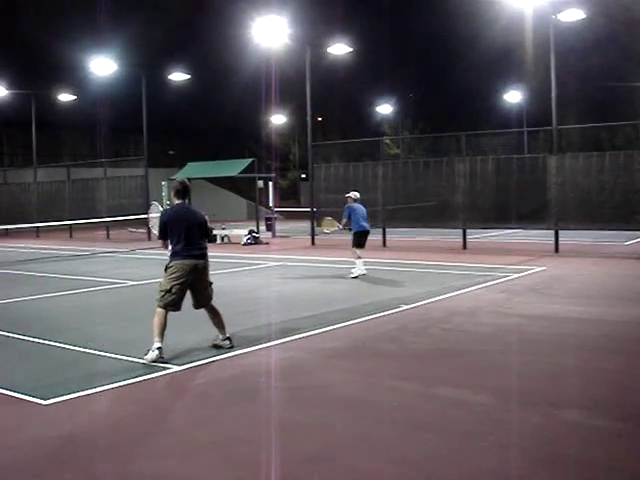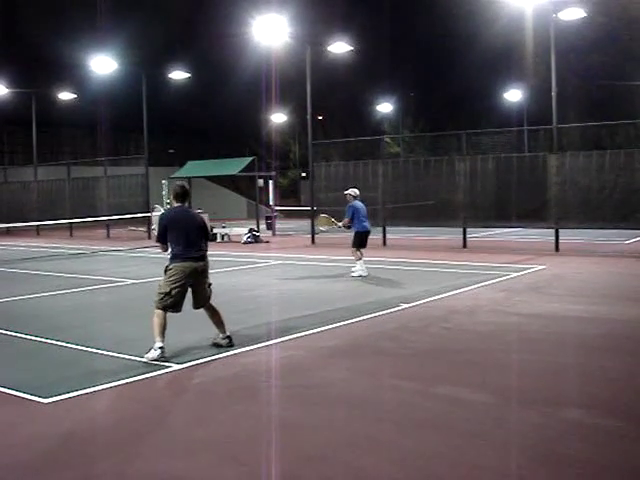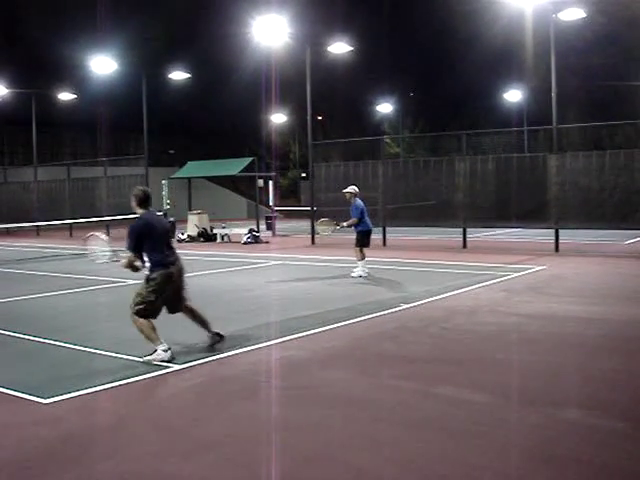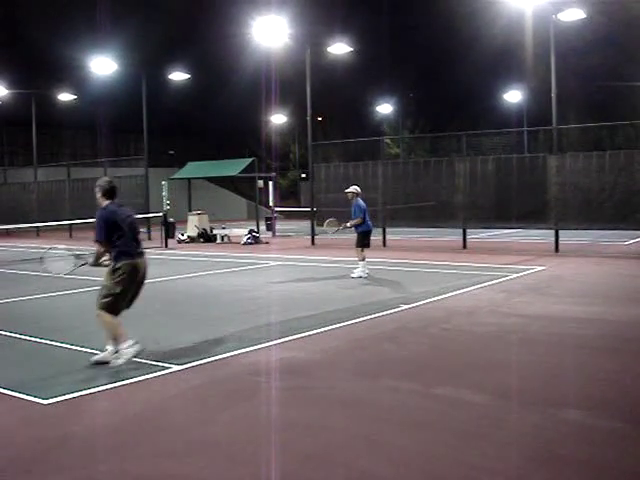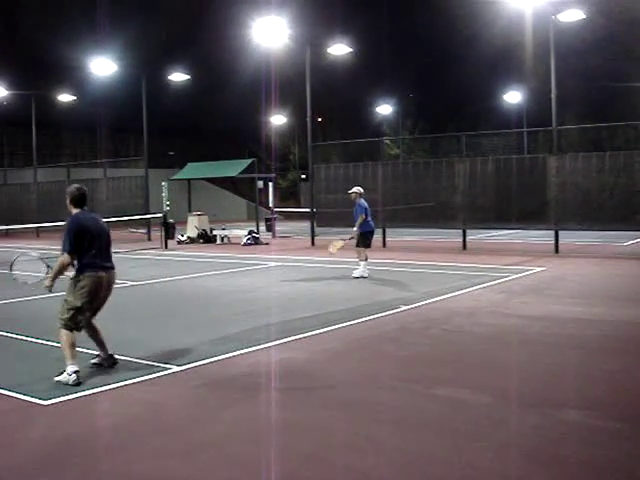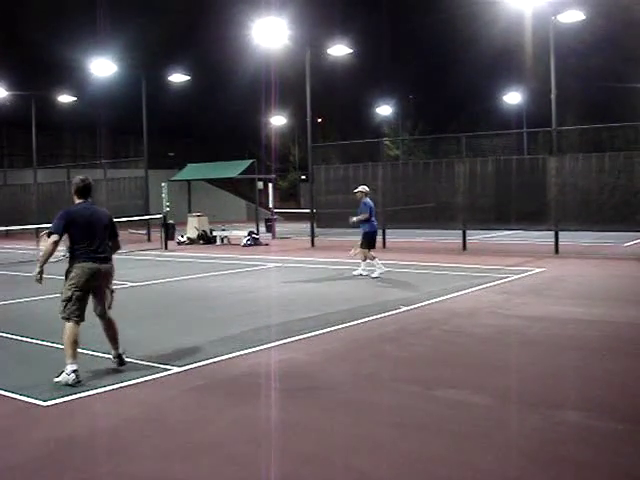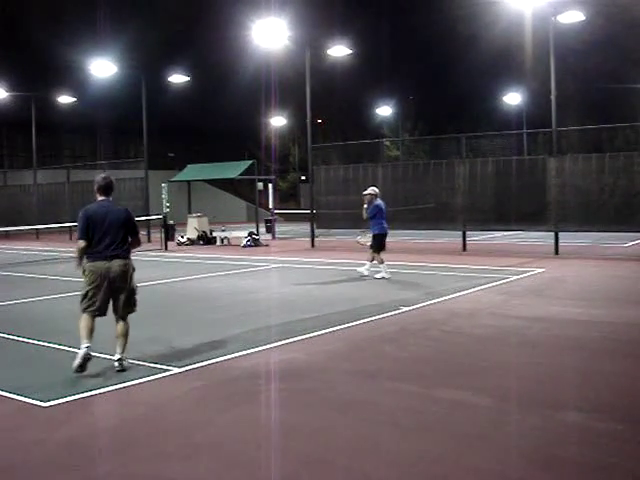
dt=0.3s
person 1, frame 1
left shoulder: (167, 214)
right shoulder: (198, 215)
left elbow: (165, 244)
left hip: (179, 263)
right hip: (201, 261)
left knee: (162, 307)
right knee: (207, 303)
left ankle: (157, 347)
right ankle: (225, 338)
person 1, frame 2
left shoulder: (166, 217)
right shoulder: (198, 217)
left elbow: (163, 246)
right elbow: (206, 243)
left hip: (180, 266)
right hip: (201, 264)
left knee: (160, 308)
right knee: (205, 303)
left ankle: (158, 346)
right ankle: (224, 336)
person 1, frame 3
left shoulder: (137, 225)
right shoulder: (161, 220)
left elbow: (134, 256)
left wrist: (128, 264)
right wrist: (142, 262)
left hip: (159, 273)
right hip: (175, 267)
left knee: (138, 314)
right knee: (182, 305)
left ankle: (162, 349)
right ankle: (213, 333)
person 1, frame 4
left shoulder: (104, 214)
right shoulder: (126, 211)
left elbow: (102, 247)
left wrist: (95, 260)
right wrist: (112, 258)
left hip: (125, 265)
right hip: (139, 262)
left knee: (104, 309)
right knee: (113, 309)
left ankle: (126, 345)
right ankle: (113, 350)
person 1, frame 5
left shoulder: (73, 223)
right shoulder: (98, 221)
left elbow: (67, 258)
left wrist: (52, 277)
left hip: (89, 277)
right hip: (107, 275)
left knee: (66, 325)
right knee: (83, 320)
left ankle: (71, 371)
right ankle: (106, 356)
person 1, frame 6
left shoulder: (68, 213)
right shoulder: (104, 214)
left elbow: (53, 241)
right elbow: (116, 245)
left wrist: (40, 266)
left hip: (80, 268)
right hip: (104, 268)
left knee: (71, 320)
right knee: (104, 314)
left ankle: (71, 370)
right ankle: (117, 355)
person 1, frame 7
left shoulder: (88, 212)
right shoulder: (124, 212)
left elbow: (82, 245)
right elbow: (136, 242)
left wrist: (80, 261)
left hip: (96, 266)
right hip: (121, 265)
left knee: (88, 312)
right knee: (121, 315)
left ankle: (85, 348)
right ankle: (119, 358)
